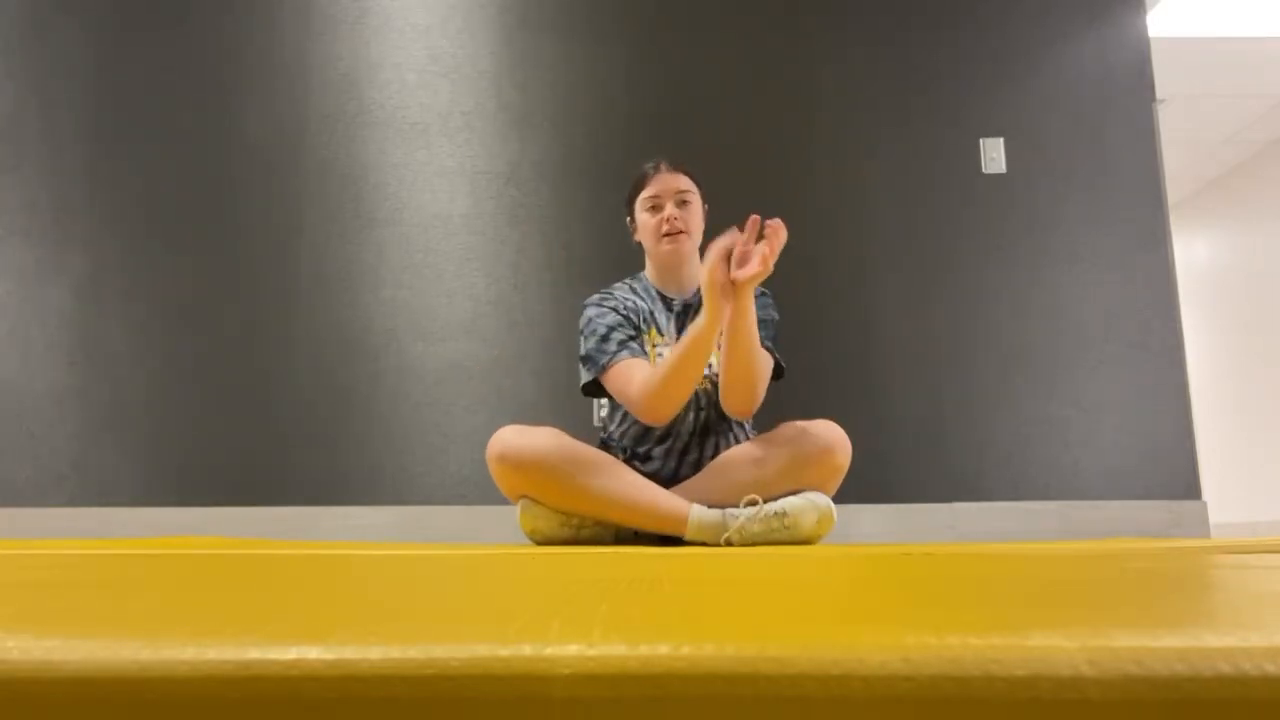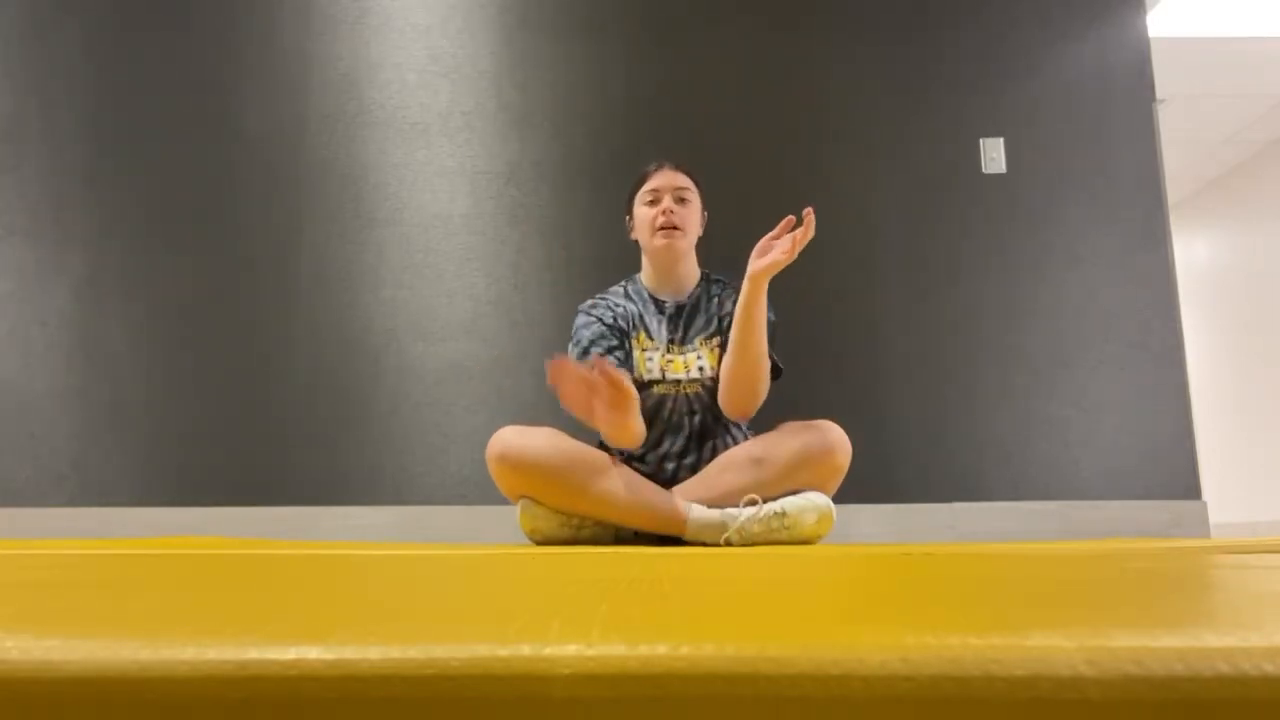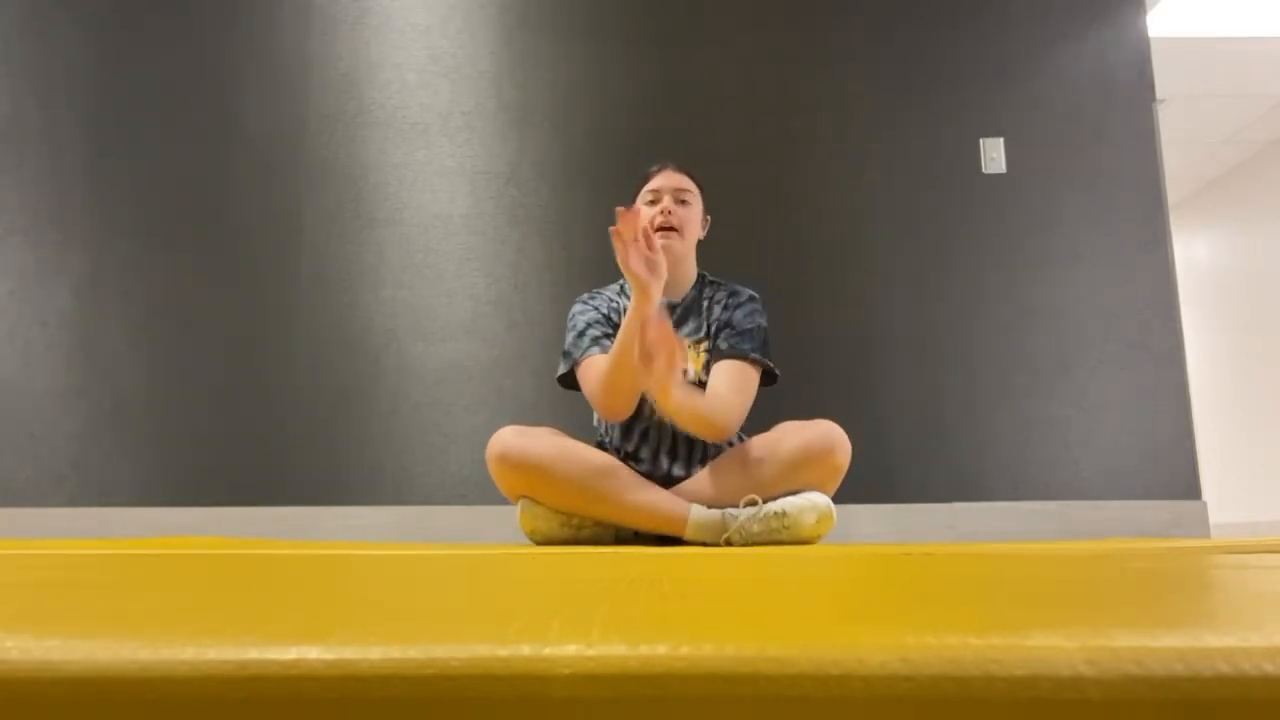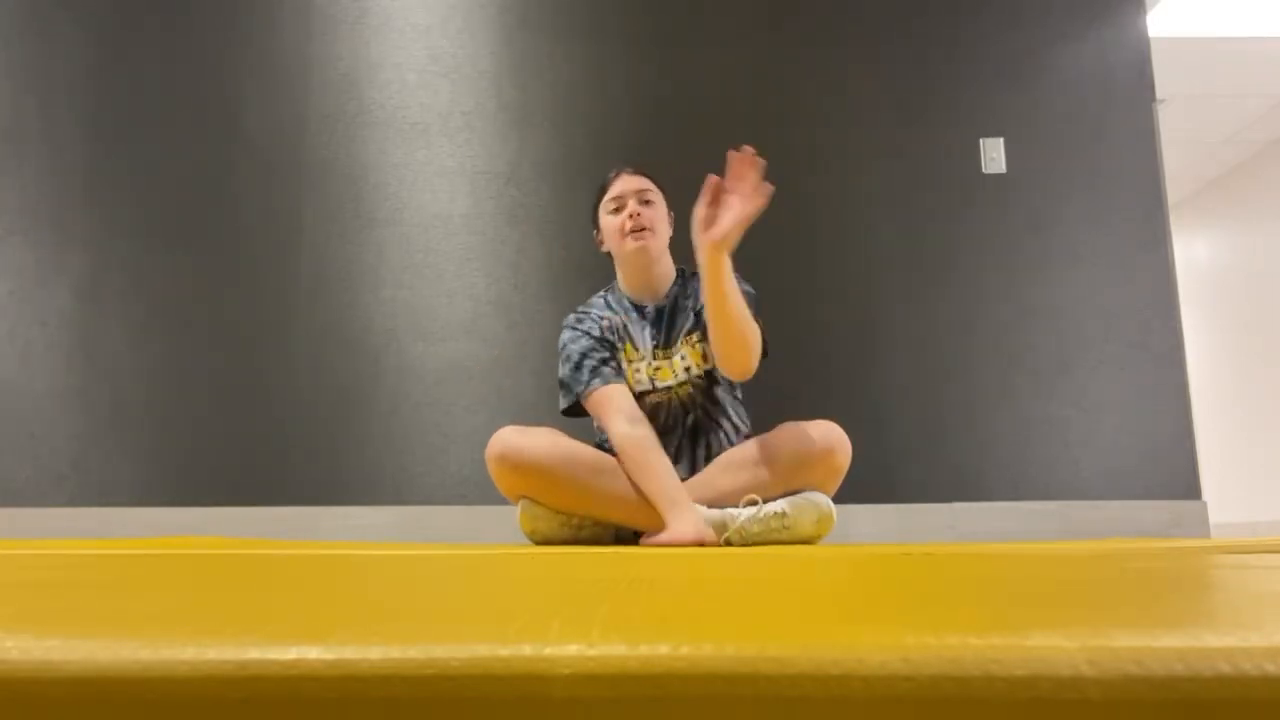
dt=0.5s
person 1, frame 1
left shoulder: (753, 302)
right shoulder: (607, 310)
left elbow: (742, 404)
right elbow: (652, 406)
left wrist: (741, 292)
right wrist: (711, 312)
right hip: (627, 484)
left knee: (827, 443)
right knee: (509, 447)
left ankle: (617, 522)
right ankle: (723, 524)
person 1, frame 2
left shoulder: (734, 303)
right shoulder: (600, 314)
left elbow: (740, 406)
right elbow: (627, 432)
left wrist: (756, 280)
right wrist: (619, 415)
right hip: (631, 488)
left knee: (828, 442)
right knee: (509, 447)
left ankle: (607, 521)
right ankle: (722, 524)
person 1, frame 3
left shoulder: (737, 307)
right shoulder: (595, 309)
left elbow: (723, 421)
right elbow: (612, 405)
left wrist: (668, 392)
right wrist: (644, 296)
right hip: (624, 486)
left knee: (827, 442)
right knee: (508, 447)
left ankle: (608, 522)
right ankle: (721, 523)
person 1, frame 4
left shoulder: (721, 292)
right shoulder: (584, 328)
left elbow: (740, 366)
right elbow: (624, 424)
left wrist: (714, 252)
right wrist: (677, 511)
right hip: (631, 489)
left knee: (829, 442)
right knee: (508, 447)
left ankle: (604, 520)
right ankle: (727, 521)
